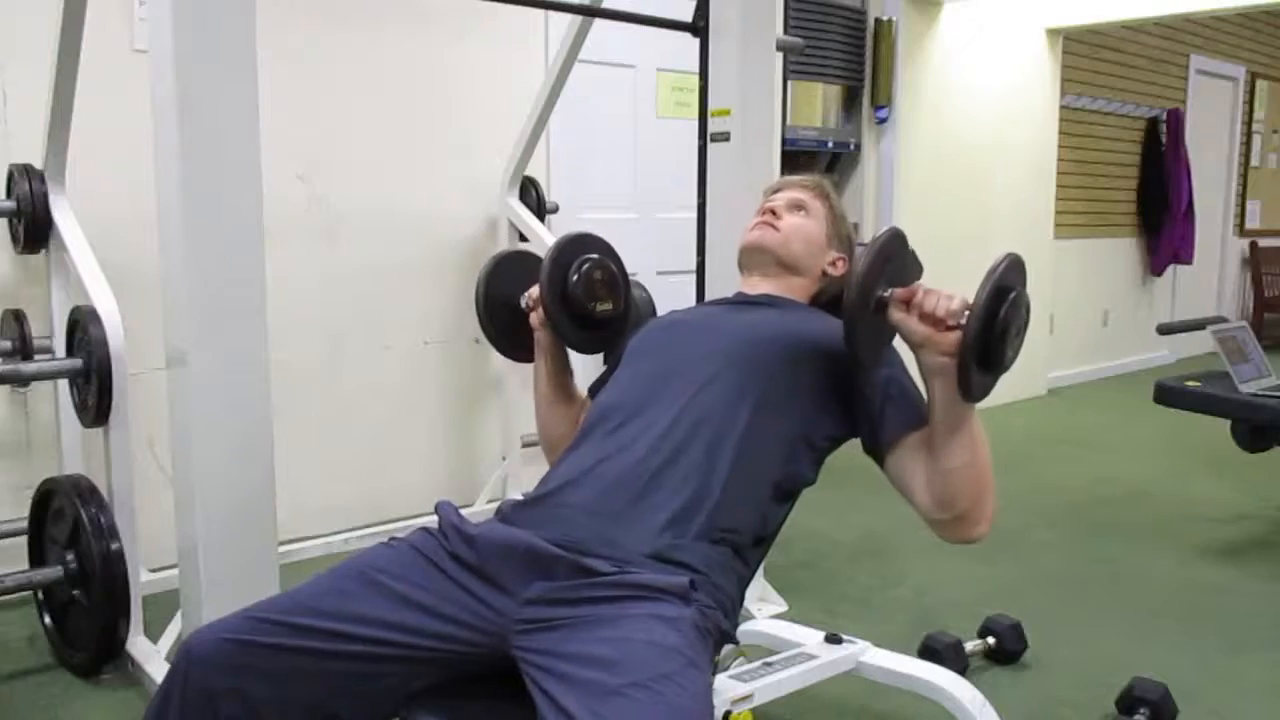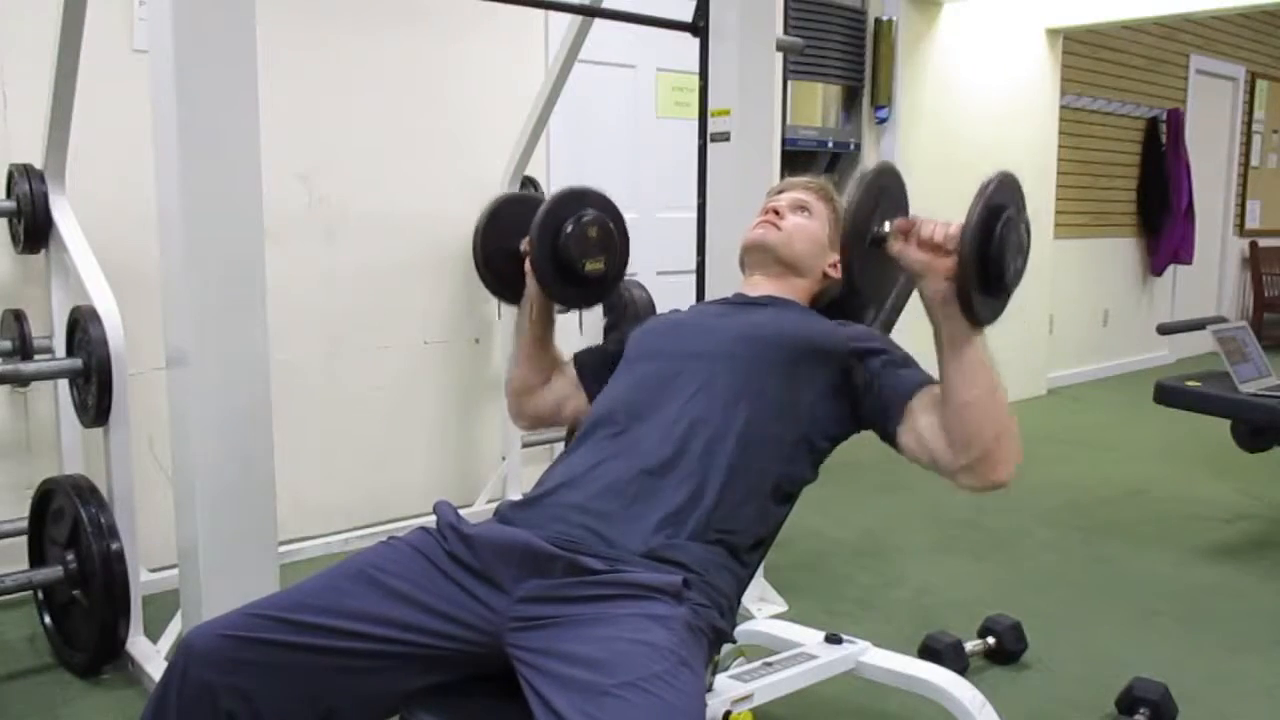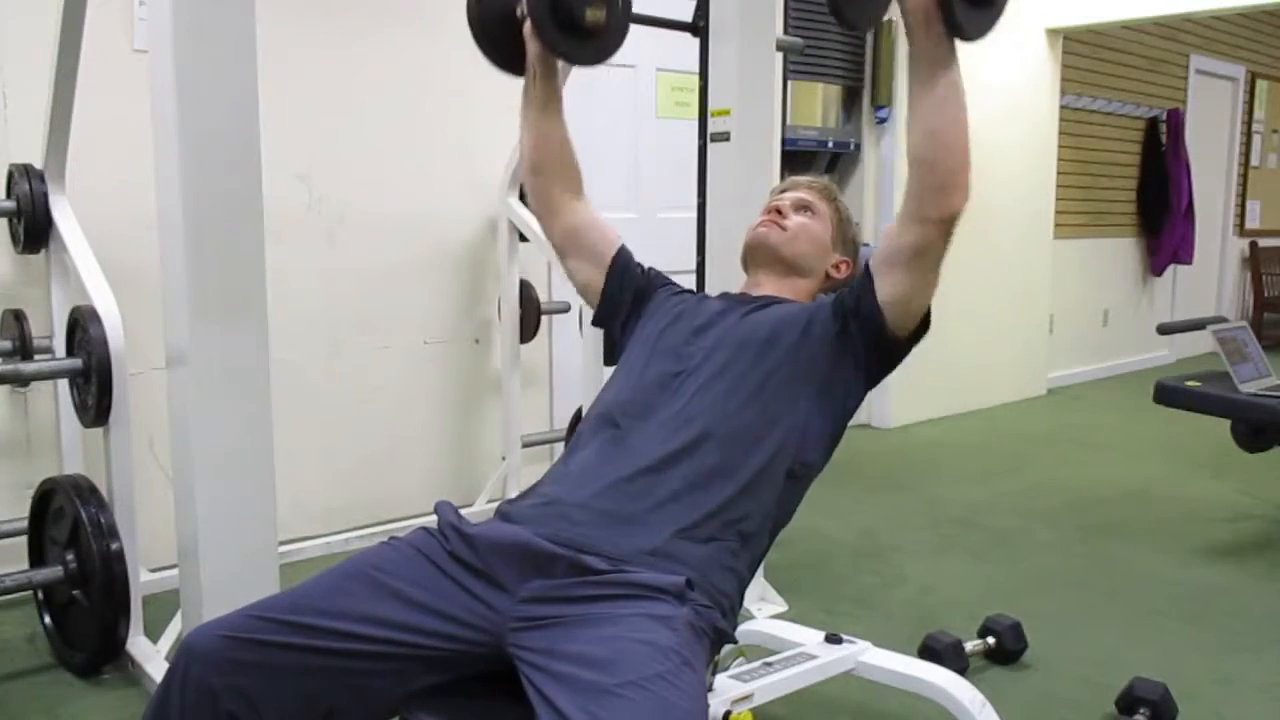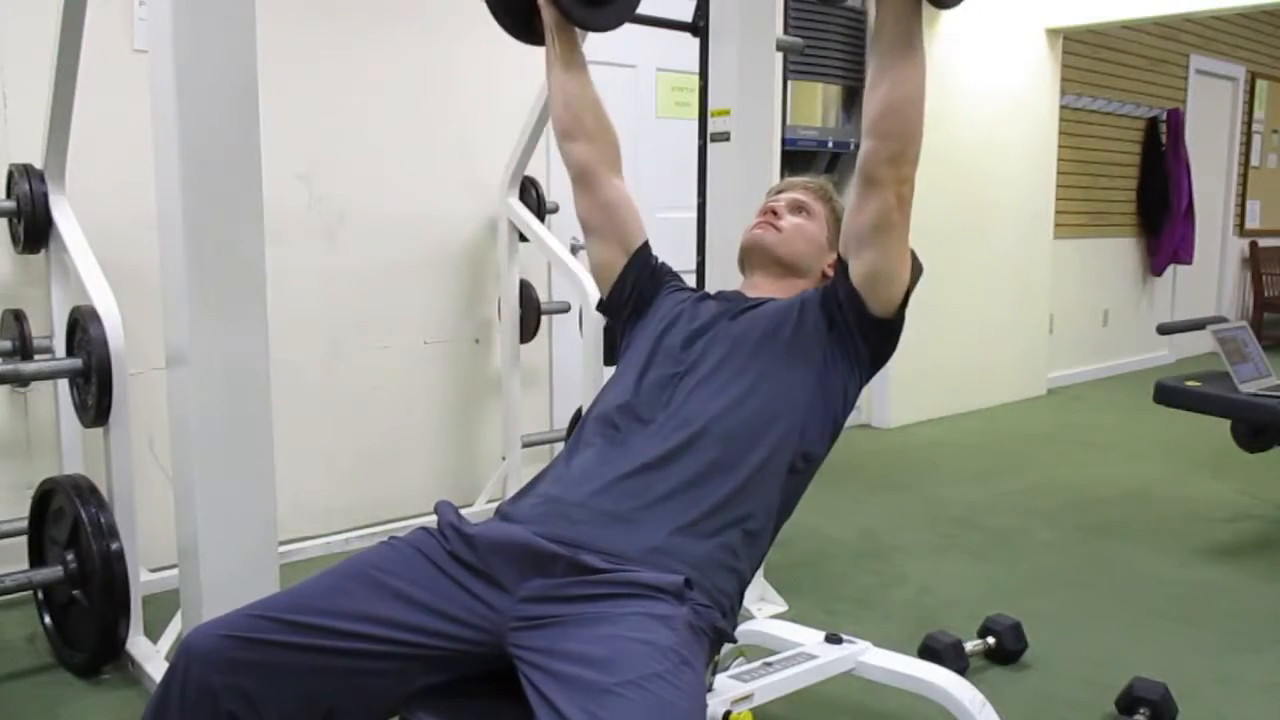
dt=0.5s
person 1, frame 1
left shoulder: (843, 348)
right shoulder: (661, 327)
left elbow: (959, 515)
left wrist: (946, 370)
right wrist: (550, 344)
left hip: (647, 596)
right hip: (496, 552)
person 1, frame 2
left shoulder: (839, 347)
right shoulder: (660, 327)
left elbow: (984, 464)
right elbow: (533, 404)
left wrist: (947, 303)
right wrist: (539, 295)
left hip: (644, 593)
right hip: (496, 551)
person 1, frame 3
left shoulder: (838, 339)
right shoulder: (655, 307)
left elbow: (932, 208)
right elbow: (554, 199)
left hip: (643, 598)
right hip: (496, 549)
person 1, frame 4
left shoulder: (832, 333)
right shoulder: (662, 305)
left elbow: (887, 176)
right elbow: (591, 165)
left hip: (643, 597)
right hip: (499, 550)
